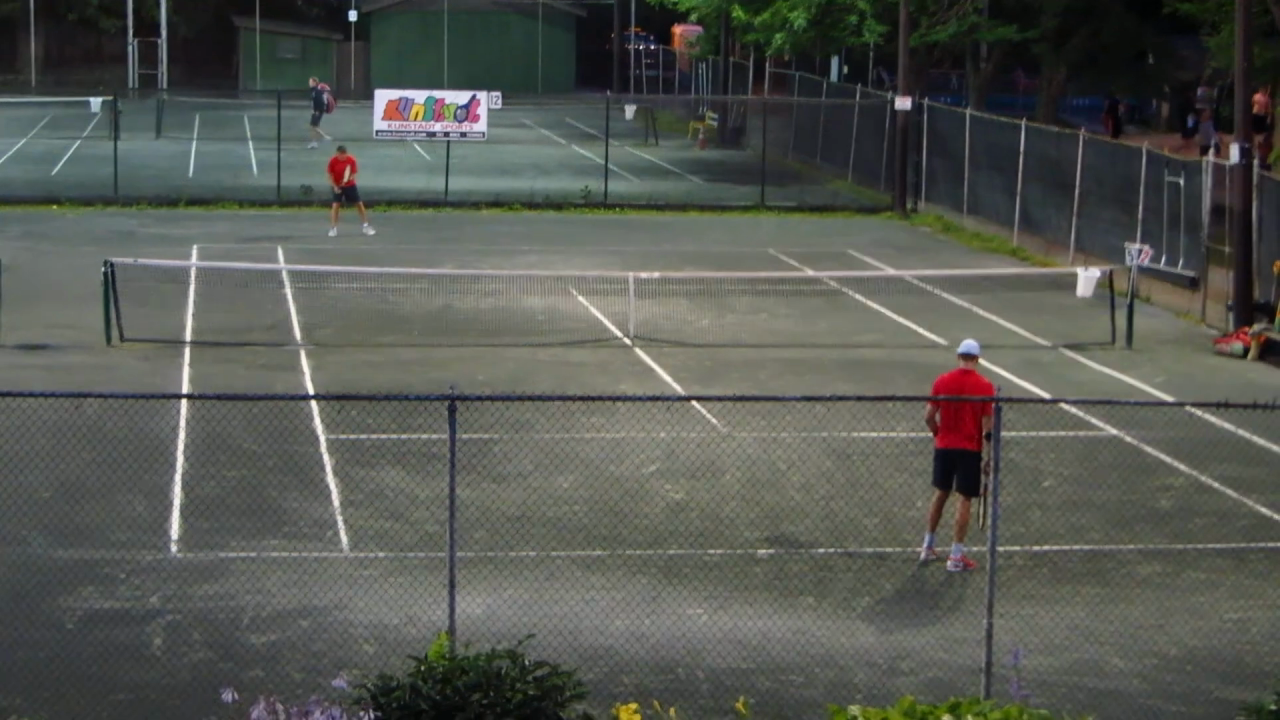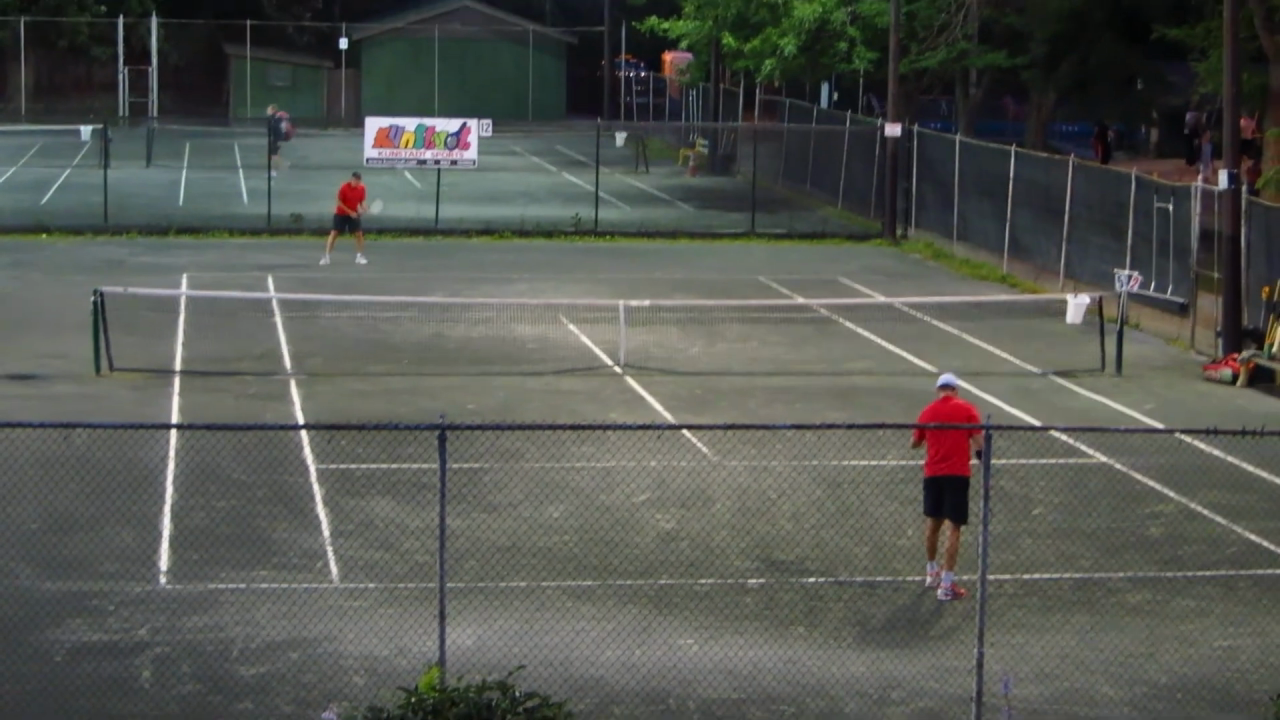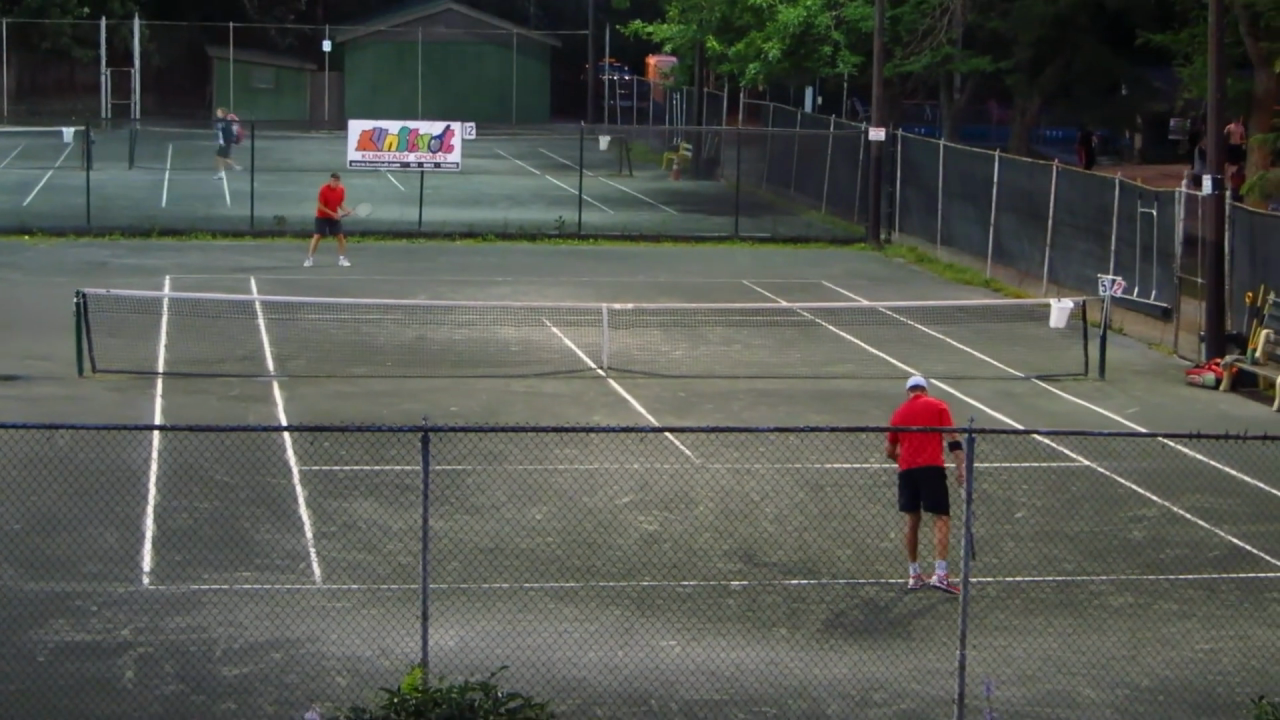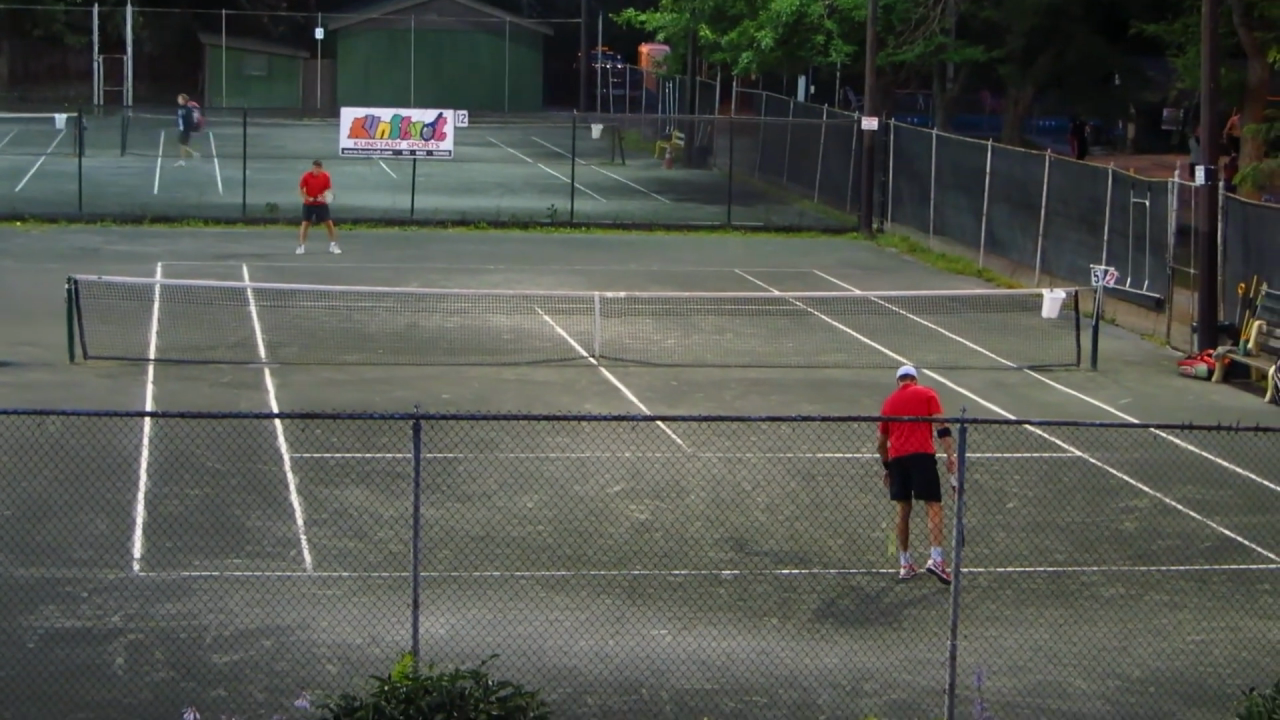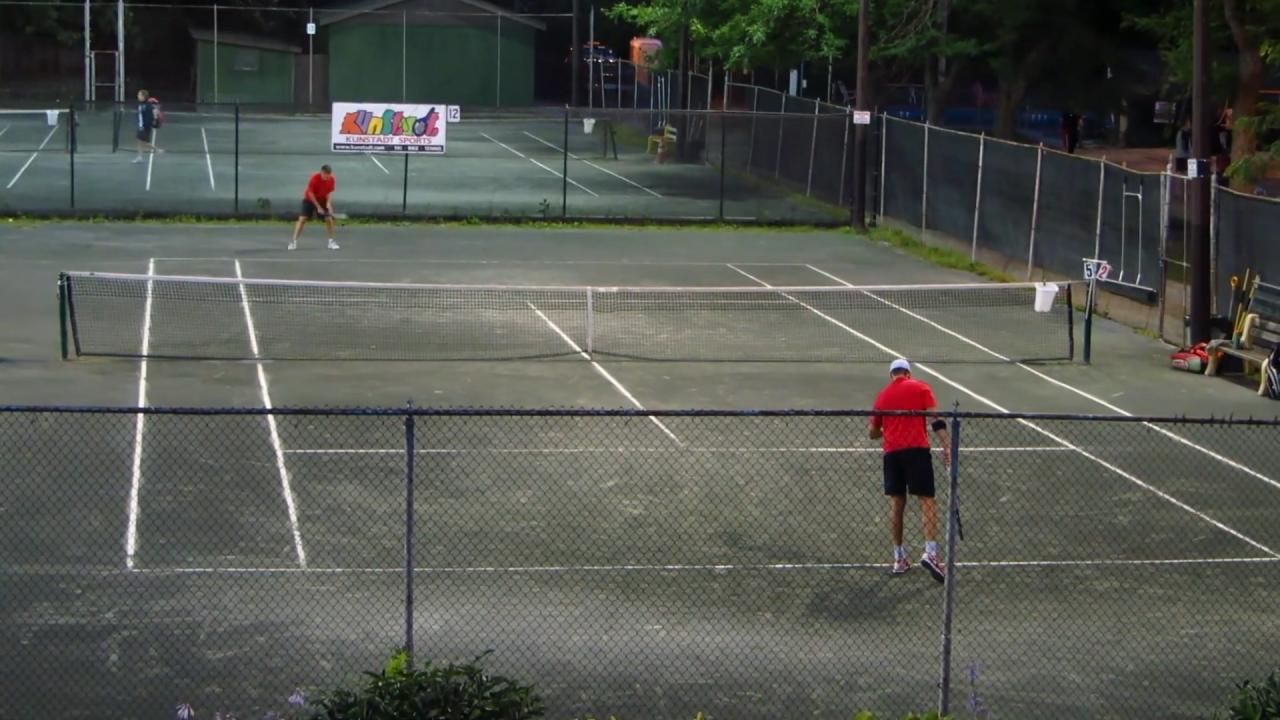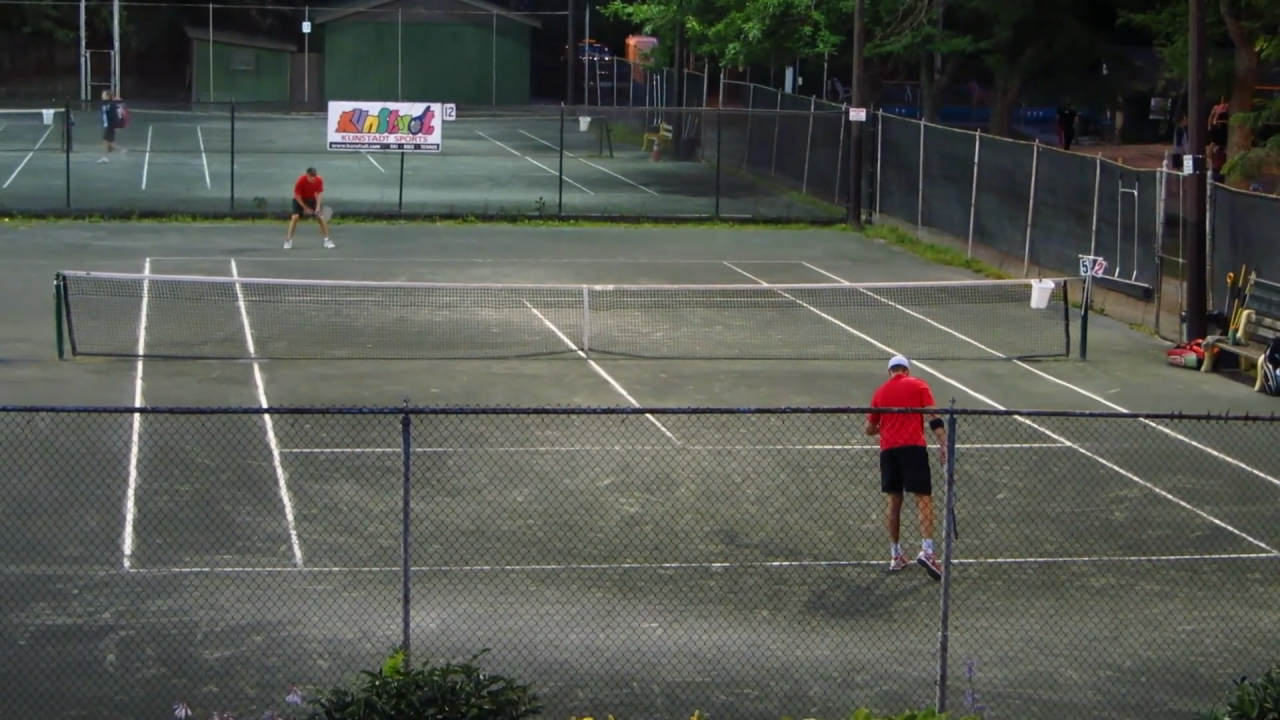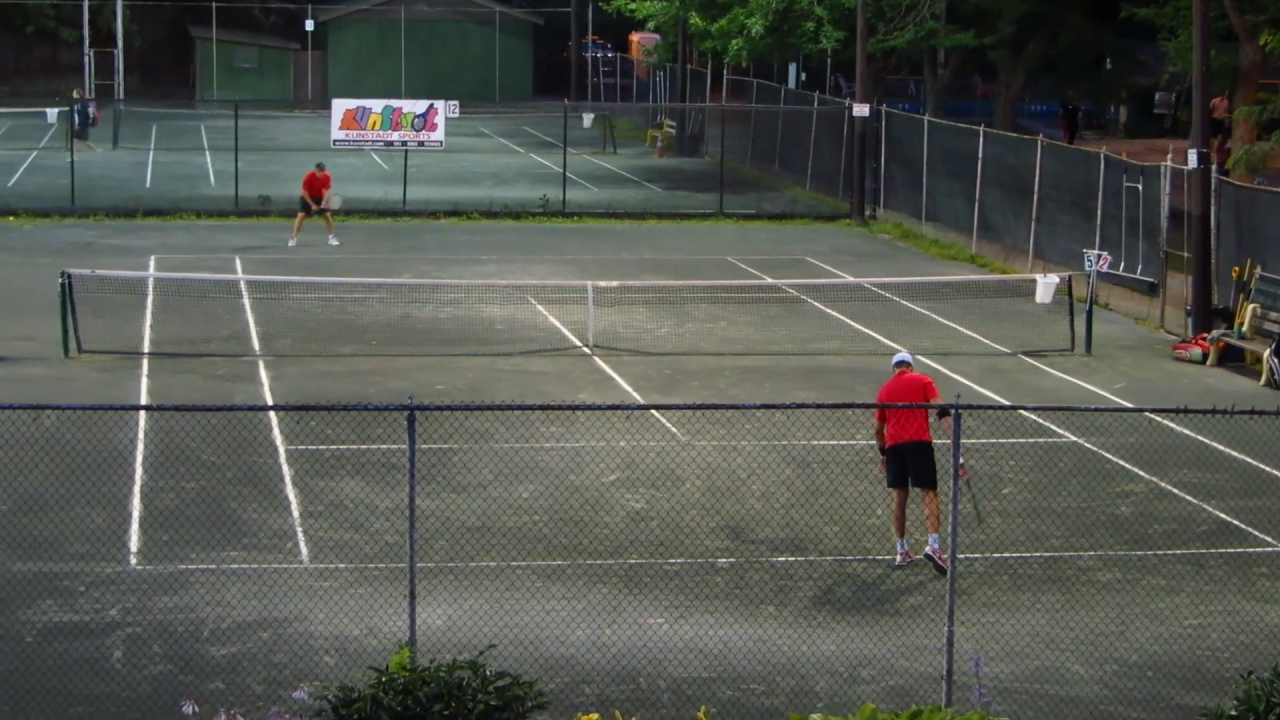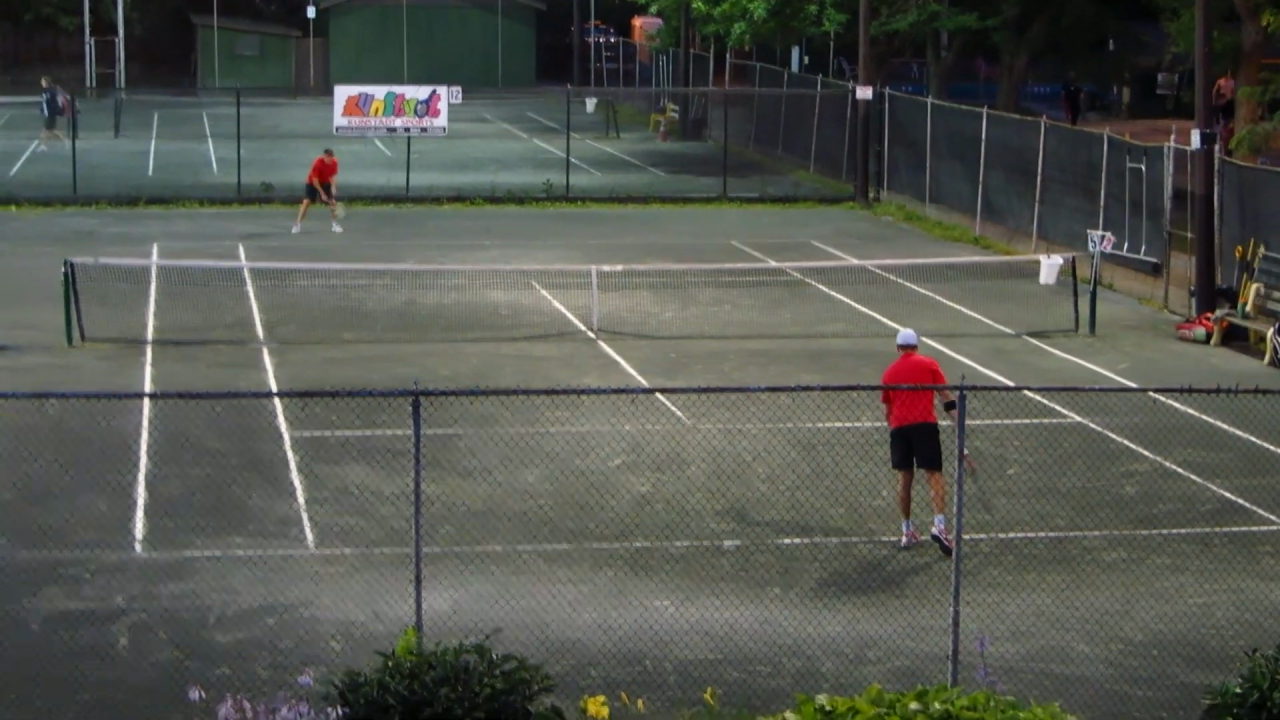
dt=0.5s
person 1, frame 1
left shoulder: (942, 381)
right shoulder: (984, 386)
left elbow: (929, 417)
right elbow: (988, 426)
right wrist: (990, 457)
left hip: (944, 447)
right hip: (969, 450)
left knee: (940, 495)
right knee: (964, 501)
left ankle: (928, 547)
right ankle: (956, 557)
person 1, frame 2
left shoulder: (927, 411)
right shoulder: (967, 409)
left elbow: (914, 443)
right elbow: (979, 445)
left hip: (932, 474)
right hip: (957, 475)
left knee: (933, 523)
right knee: (954, 528)
left ankle: (932, 572)
right ankle: (946, 585)
person 1, frame 3
left shoulder: (899, 413)
right shoulder: (938, 406)
left elbow: (889, 451)
right elbow: (952, 439)
right wrist: (961, 468)
left hip: (907, 470)
right hip: (932, 468)
left knee: (912, 521)
right knee: (941, 519)
left ankle: (914, 575)
right ankle: (940, 573)
person 1, frame 4
left shoulder: (889, 402)
right shoulder: (927, 394)
left elbow: (881, 443)
right elbow: (941, 426)
left wrist: (887, 468)
right wrist: (950, 454)
left hip: (897, 458)
right hip: (922, 455)
left knee: (903, 510)
right knee: (933, 506)
left ankle: (905, 564)
right ankle: (936, 558)
person 1, frame 5
left shoulder: (883, 395)
right shoulder: (921, 387)
left elbow: (873, 433)
right elbow: (935, 419)
right wrist: (946, 446)
left hip: (891, 453)
right hip: (916, 449)
left knee: (897, 504)
right knee: (927, 501)
left ankle: (899, 558)
right ankle: (930, 552)
person 1, frame 6
left shoulder: (880, 392)
right shoulder: (919, 385)
left elbow: (870, 429)
right elbow: (933, 417)
right wrist: (943, 445)
left hip: (888, 450)
right hip: (913, 447)
left knee: (894, 502)
right knee: (923, 499)
left ankle: (896, 556)
right ankle: (926, 550)
person 1, frame 7
left shoulder: (885, 389)
right shoulder: (923, 380)
left elbow: (878, 429)
right elbow: (940, 409)
left wrist: (883, 453)
left hip: (894, 446)
right hip: (919, 442)
left knee: (899, 497)
right knee: (929, 494)
left ankle: (902, 551)
right ankle: (933, 544)
person 1, frame 8
left shoulder: (889, 372)
right shoulder: (929, 364)
left elbow: (887, 411)
right elbow: (946, 396)
left hip: (899, 428)
right hip: (924, 424)
left knee: (904, 479)
right knee: (934, 475)
left ankle: (907, 532)
right ankle: (939, 525)
